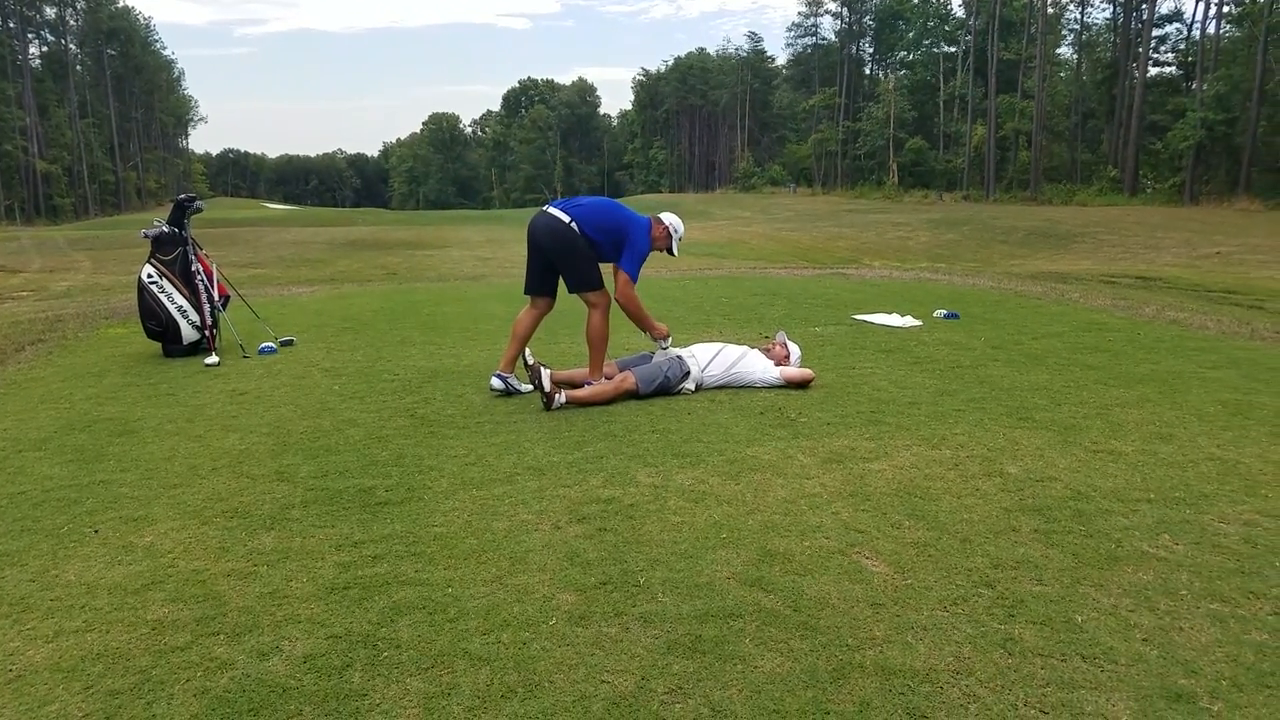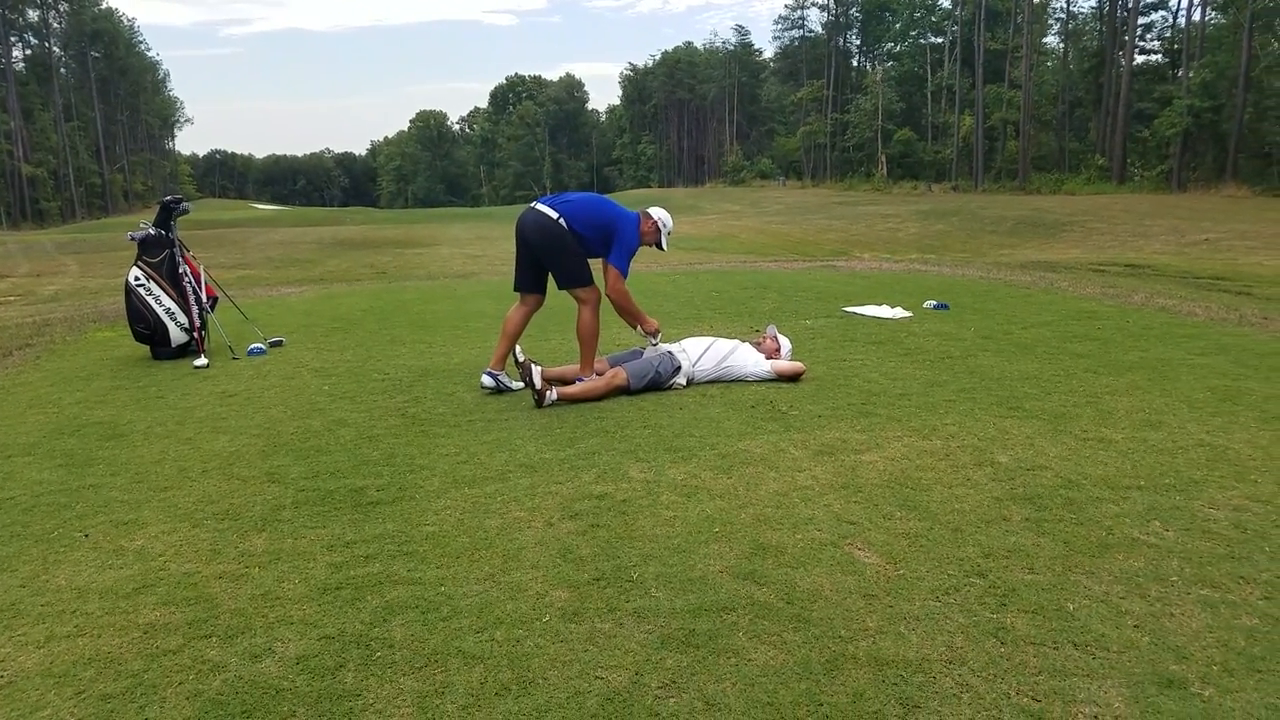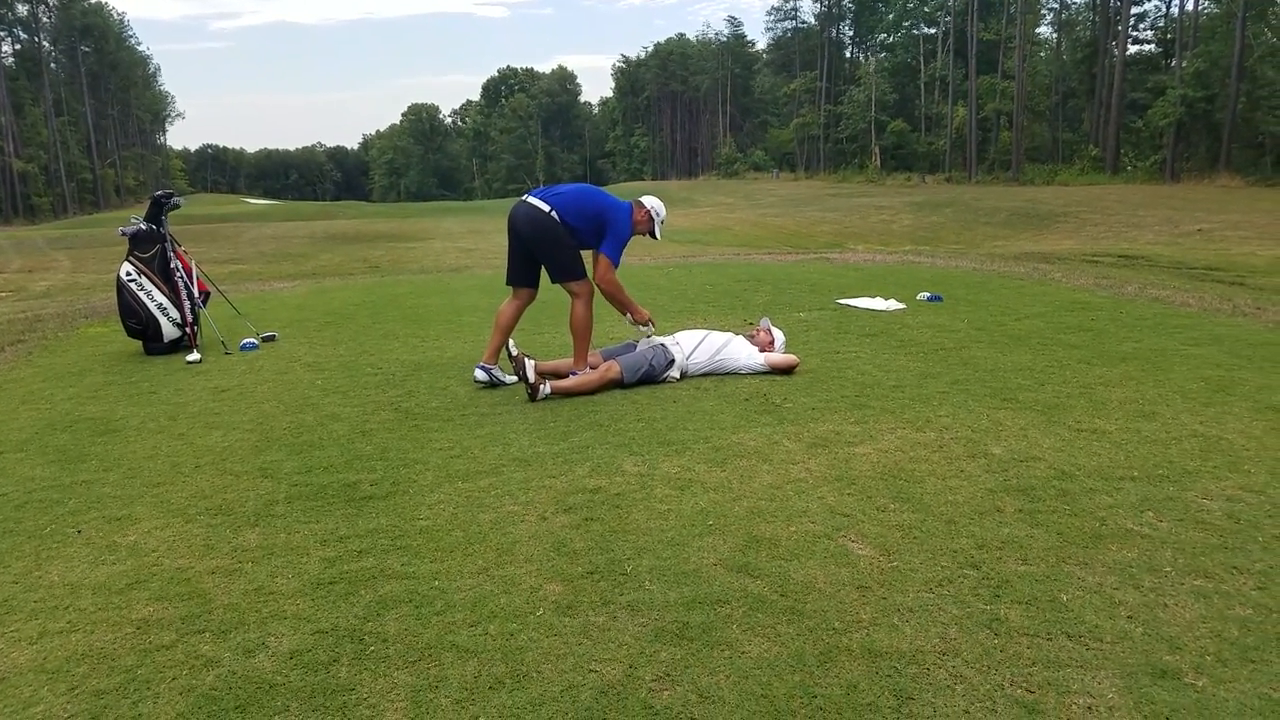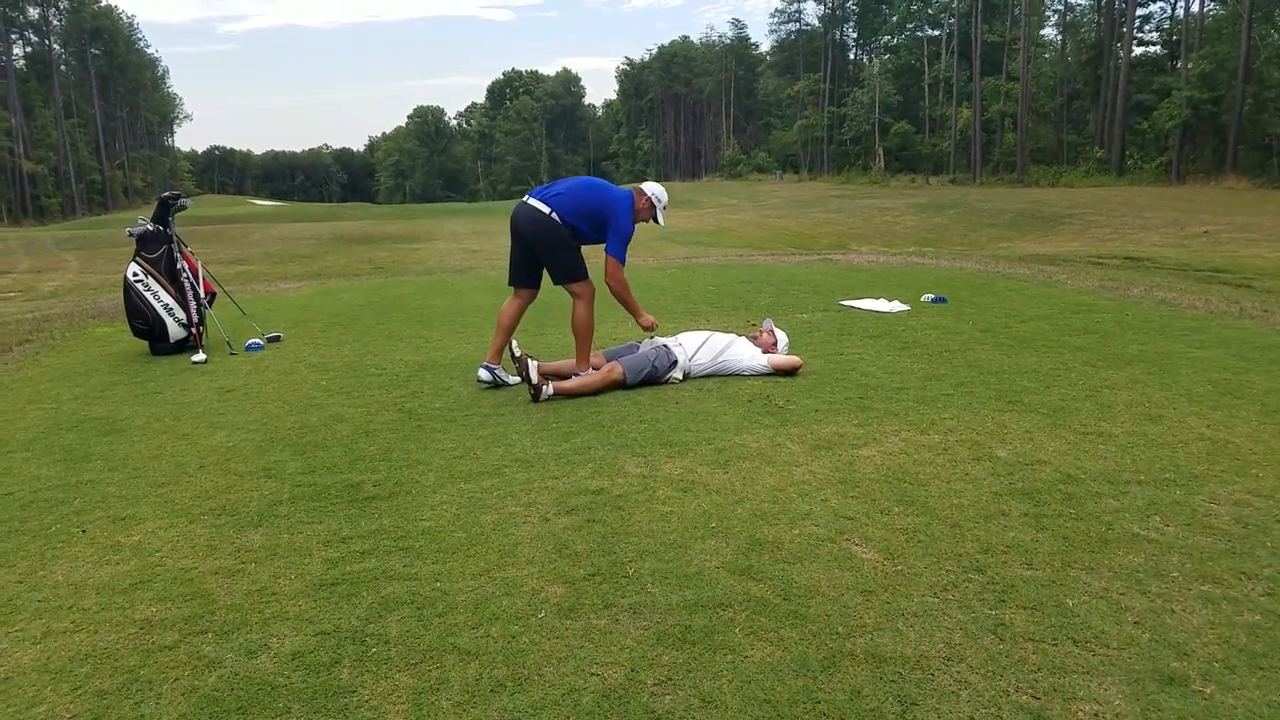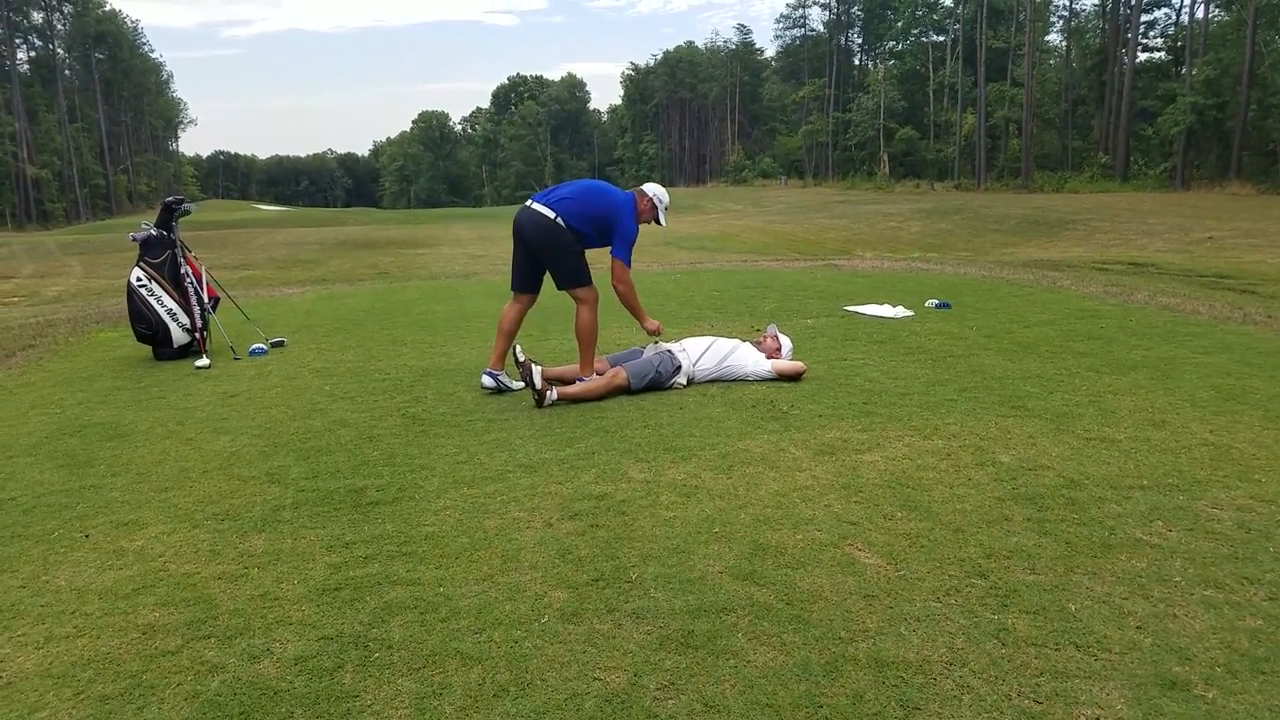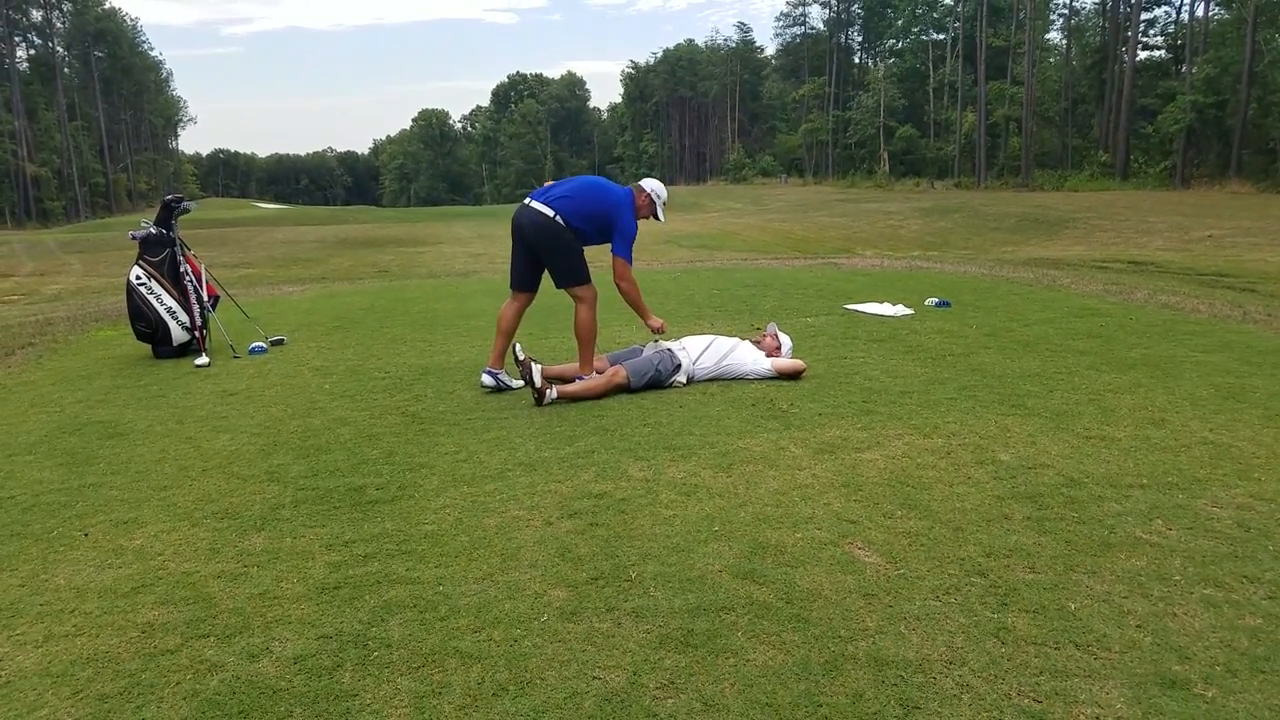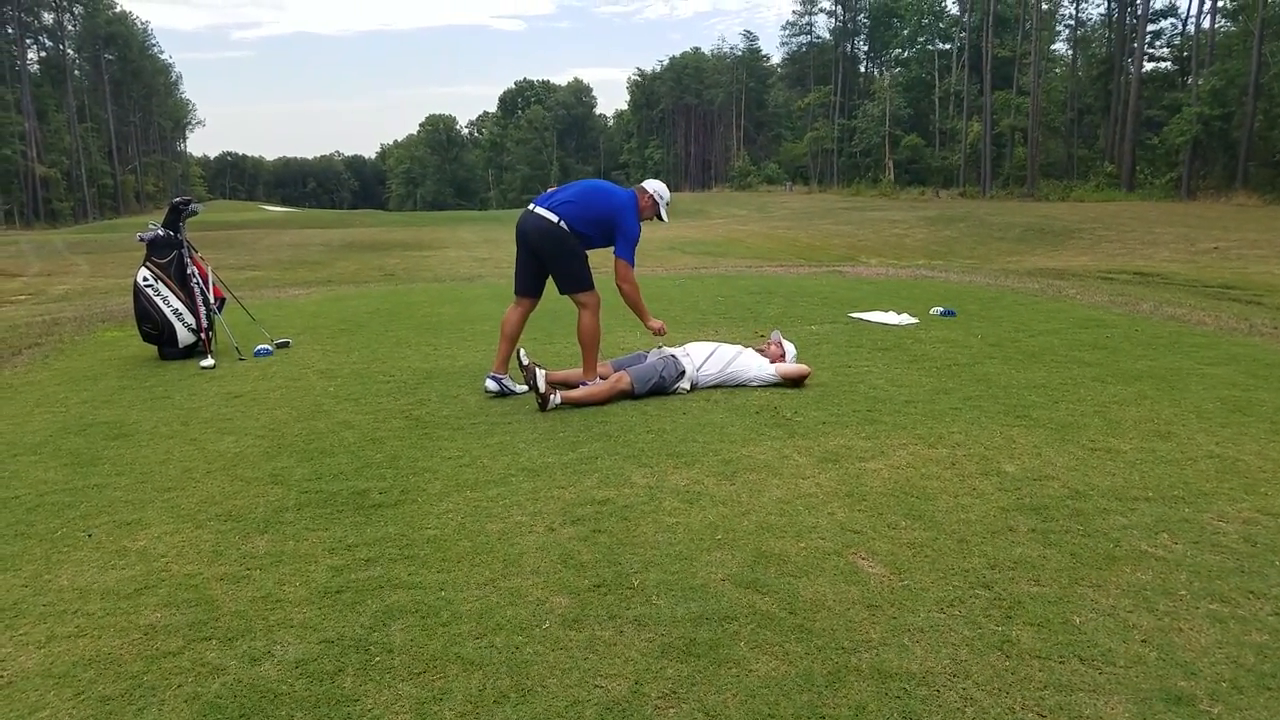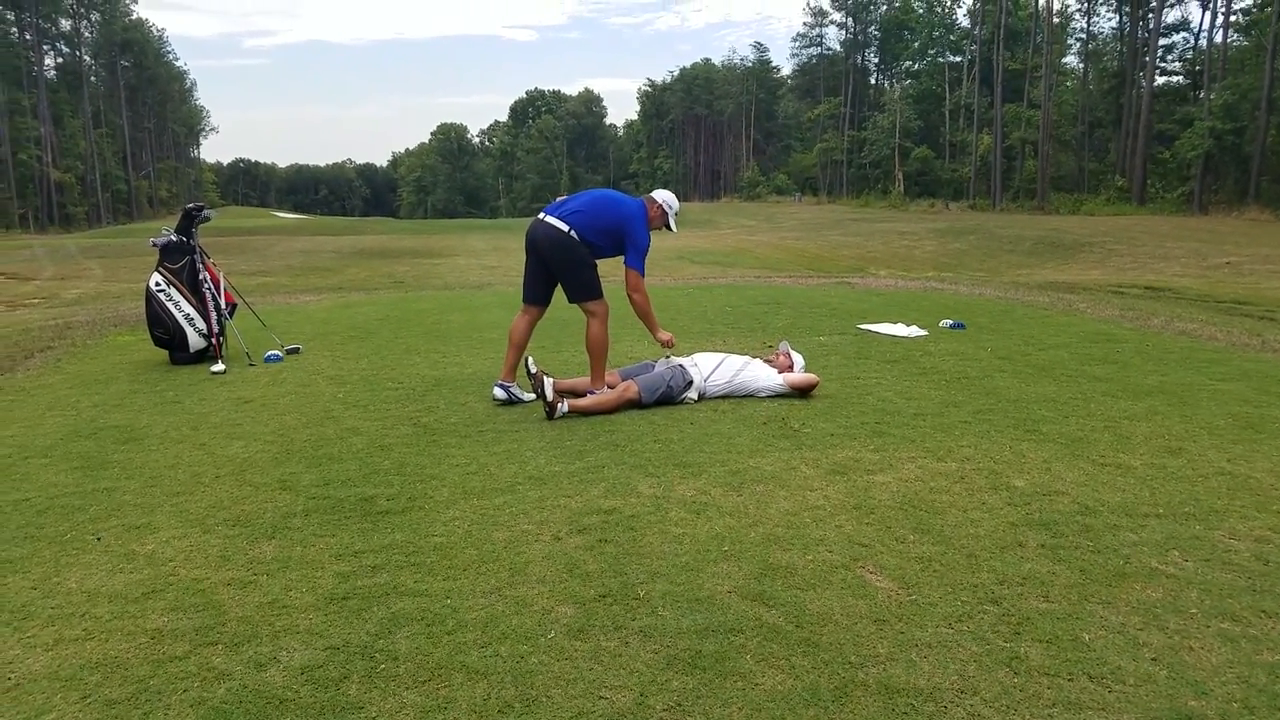
dt=0.4s
person 1, frame 1
left shoulder: (764, 370)
right shoulder: (751, 353)
left elbow: (808, 375)
left wrist: (793, 377)
left hip: (686, 371)
right hip: (680, 355)
left knee: (623, 383)
right knee: (609, 370)
left ankle: (559, 397)
right ankle: (548, 375)
person 1, frame 2
left shoulder: (756, 363)
right shoulder: (741, 347)
left elbow: (799, 368)
left wrist: (784, 369)
left hip: (677, 365)
right hip: (671, 349)
left knee: (615, 378)
right knee: (600, 365)
left ankle: (551, 394)
right ankle: (540, 372)
person 1, frame 3
left shoulder: (749, 356)
right shoulder: (735, 340)
left elbow: (792, 360)
left wrist: (776, 363)
left hip: (671, 359)
right hip: (664, 343)
left knee: (608, 372)
right knee: (593, 359)
left ankle: (544, 388)
right ankle: (533, 366)
person 1, frame 4
left shoulder: (753, 358)
right shoulder: (738, 342)
left elbow: (796, 362)
left wrist: (780, 364)
left hip: (674, 359)
right hip: (666, 343)
left knee: (611, 372)
right knee: (596, 360)
left ankle: (547, 388)
right ankle: (536, 367)
person 1, frame 5
left shoulder: (757, 363)
right shoulder: (743, 347)
left elbow: (799, 367)
left wrist: (785, 370)
left hip: (678, 365)
right hip: (670, 349)
left knee: (615, 378)
right knee: (599, 365)
left ankle: (551, 394)
right ankle: (539, 372)
person 1, frame 6
left shoulder: (756, 362)
right shoulder: (742, 345)
left elbow: (799, 366)
left wrist: (786, 373)
left hip: (677, 364)
right hip: (670, 347)
left knee: (615, 376)
right knee: (599, 363)
left ankle: (550, 392)
right ankle: (539, 370)
person 1, frame 7
left shoulder: (760, 369)
right shoulder: (746, 353)
left elbow: (803, 370)
left wrist: (790, 381)
left hip: (681, 370)
right hip: (673, 353)
left knee: (618, 383)
right knee: (603, 369)
left ankle: (554, 397)
right ankle: (543, 376)
person 1, frame 8
left shoulder: (768, 380)
right shoulder: (754, 364)
left elbow: (812, 380)
left wrist: (798, 391)
left hip: (689, 380)
right hip: (681, 363)
left knee: (625, 391)
right knee: (611, 378)
left ankle: (562, 405)
right ankle: (551, 384)
person 2, frame 1
left shoulder: (628, 226)
right shoulder: (640, 235)
left elbow: (624, 289)
right elbow: (623, 295)
left wrist: (648, 328)
right wrist: (652, 327)
left hip: (541, 223)
right hip: (562, 230)
left knee: (539, 305)
right knee: (599, 303)
left ankle: (504, 374)
right ankle: (594, 381)
person 2, frame 2
left shoulder: (616, 221)
right shoulder: (629, 229)
left elbow: (613, 287)
right elbow: (614, 290)
left wrist: (637, 325)
right wrist: (644, 321)
left hip: (529, 219)
right hip: (550, 227)
left knee: (529, 302)
right knee: (589, 299)
left ankle: (494, 371)
right ankle: (585, 377)
person 2, frame 3
left shoulder: (608, 210)
right shoulder: (621, 219)
left elbow: (602, 277)
right elbow: (603, 280)
left wrist: (627, 312)
right wrist: (635, 310)
left hip: (521, 212)
right hip: (543, 220)
left knee: (521, 296)
right knee: (582, 292)
left ankle: (487, 365)
right ankle: (579, 371)
person 2, frame 4
left shoulder: (611, 196)
right shoulder: (622, 211)
right elbow: (613, 278)
right wrist: (639, 315)
left hip: (523, 212)
right hip: (544, 221)
left knee: (522, 296)
right knee: (583, 293)
left ankle: (491, 365)
right ankle: (582, 372)
person 2, frame 5
left shoulder: (611, 196)
right shoulder: (625, 215)
right elbow: (620, 282)
right wrist: (645, 320)
left hip: (526, 216)
right hip: (549, 227)
left knee: (521, 300)
right knee: (587, 299)
left ankle: (494, 372)
right ankle: (586, 378)
person 2, frame 6
left shoulder: (608, 191)
right shoulder: (624, 212)
left elbow: (549, 186)
right elbow: (622, 279)
right wrist: (648, 317)
left hip: (524, 214)
right hip: (548, 225)
left knee: (520, 298)
right knee: (585, 297)
left ankle: (494, 370)
right ankle: (585, 376)
person 2, frame 7
left shoulder: (610, 193)
right shoulder: (627, 213)
left elbow: (552, 192)
right elbow: (624, 281)
right wrist: (648, 319)
left hip: (529, 220)
right hip: (553, 231)
left knee: (523, 303)
right knee: (588, 303)
left ankle: (498, 375)
right ankle: (589, 382)
person 2, frame 8
left shoulder: (619, 203)
right shoulder: (636, 223)
left elbow: (562, 201)
right elbow: (635, 291)
right wrist: (657, 331)
left hip: (539, 228)
right hip: (562, 239)
left knee: (530, 312)
right knee: (597, 312)
left ankle: (506, 384)
right ankle: (597, 391)
